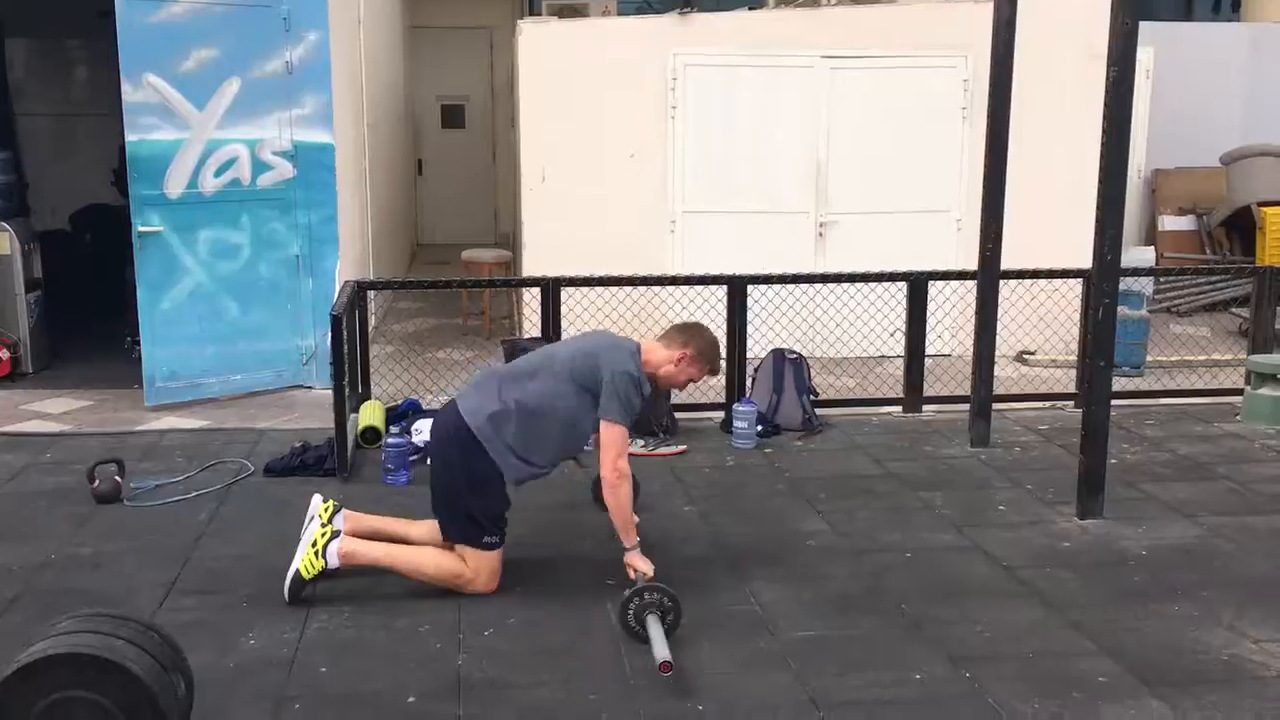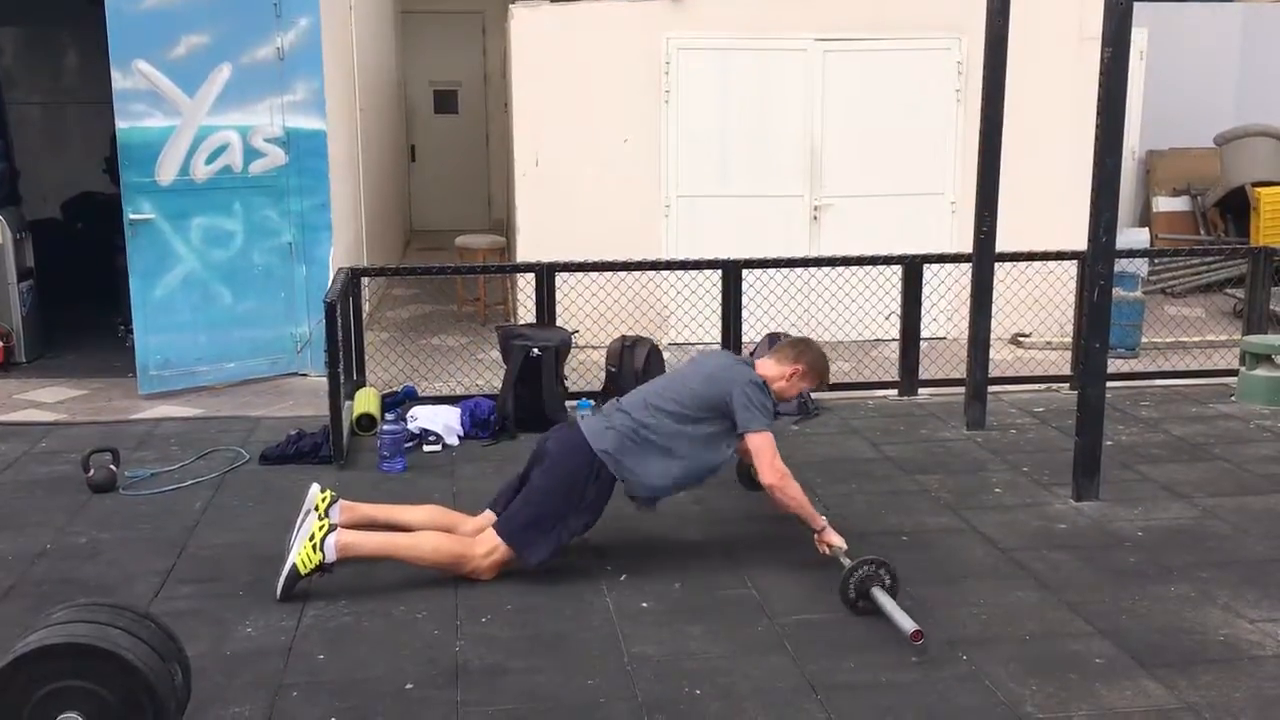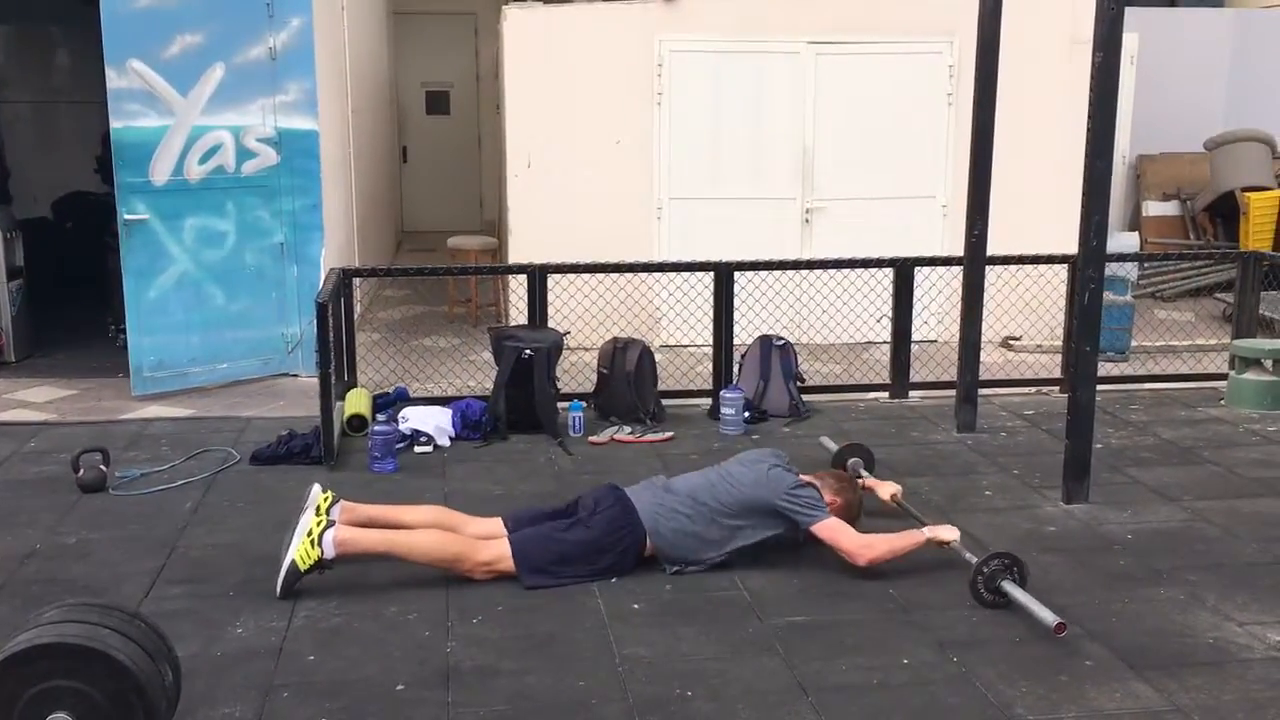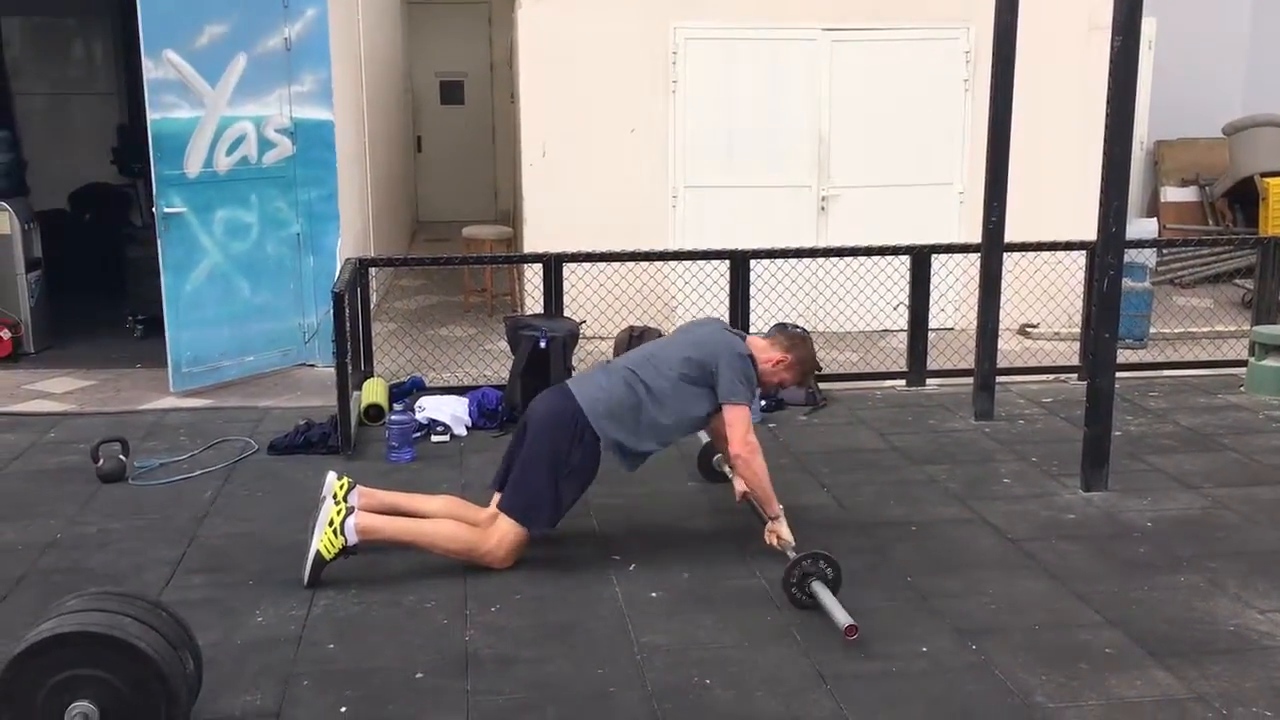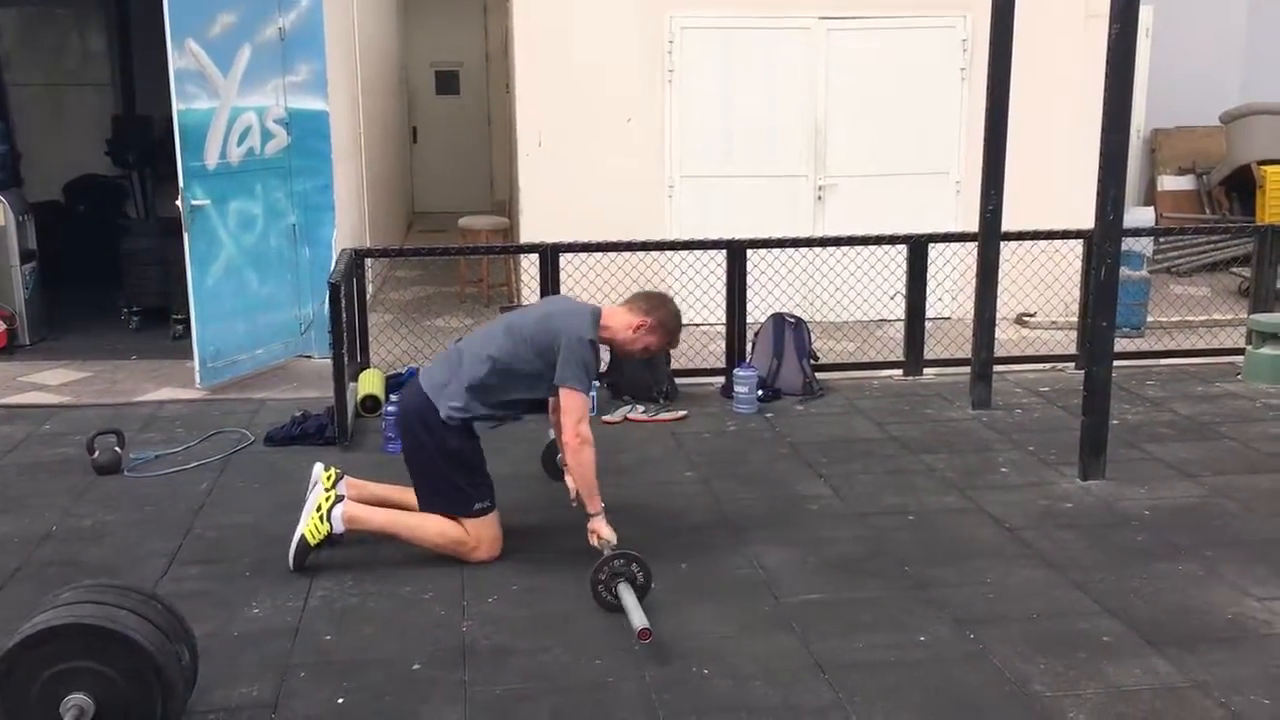
dt=1s
person 1, frame 1
left shoulder: (618, 352)
right shoulder: (626, 373)
left elbow: (602, 437)
right elbow: (613, 470)
left wrist: (622, 508)
right wrist: (631, 547)
left hip: (465, 423)
right hip: (471, 436)
left knee: (460, 540)
right knee: (478, 576)
left ankle: (339, 520)
right ankle: (339, 549)
person 1, frame 2
left shoulder: (725, 363)
right shoulder: (751, 387)
left elbow: (738, 435)
right elbow: (772, 477)
left wrist: (781, 481)
right wrist: (820, 526)
left hip: (573, 443)
right hip: (588, 467)
left knee: (472, 528)
right knee: (479, 559)
left ankle: (335, 511)
right ankle: (333, 542)
person 1, frame 3
left shoulder: (777, 462)
right shoulder: (796, 493)
right elbow: (861, 552)
left wrist: (870, 483)
right wrist: (929, 533)
left hip: (614, 503)
right hip: (622, 534)
left knee: (476, 528)
right knee: (479, 560)
left ankle: (338, 510)
right ankle: (334, 539)
person 1, frame 4
left shoulder: (719, 336)
right shoulder: (738, 358)
left elbow: (712, 415)
right elbow: (744, 446)
left wrist: (737, 474)
right wrist: (774, 515)
left hip: (559, 407)
right hip: (573, 427)
left knee: (489, 517)
right knee: (496, 547)
left ankle: (354, 497)
right ankle: (355, 526)
person 1, frame 5
left shoulder: (575, 315)
right shoulder: (580, 337)
left elbow: (558, 404)
right elbow: (577, 435)
left wrist: (568, 468)
right wrist: (596, 514)
left hip: (430, 399)
right hip: (439, 411)
left knee: (452, 506)
right knee: (482, 544)
left ankle: (341, 487)
right ankle: (341, 514)
